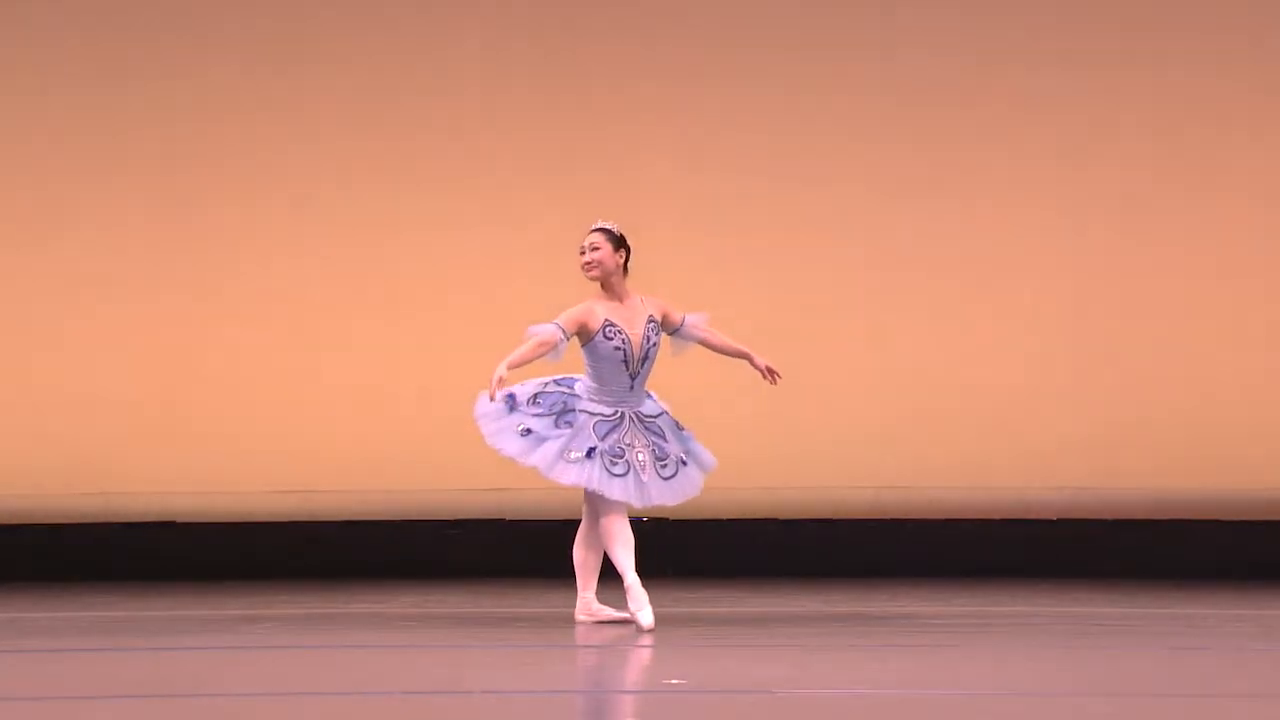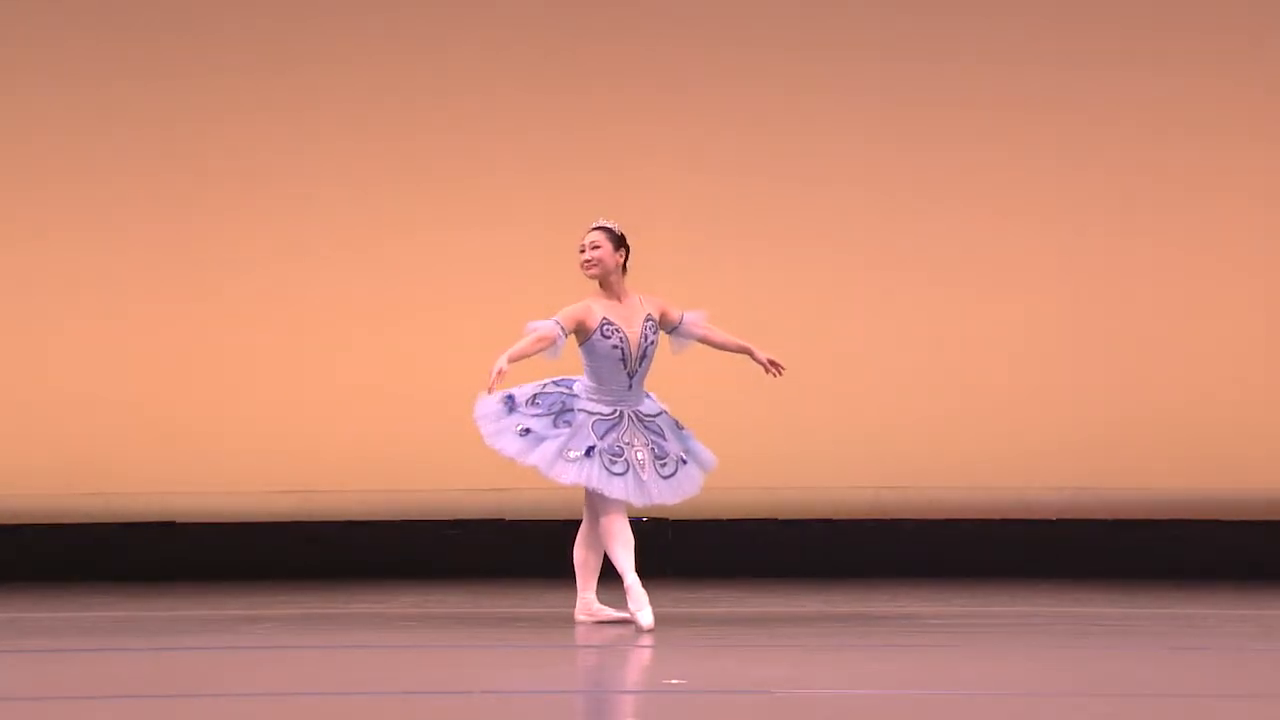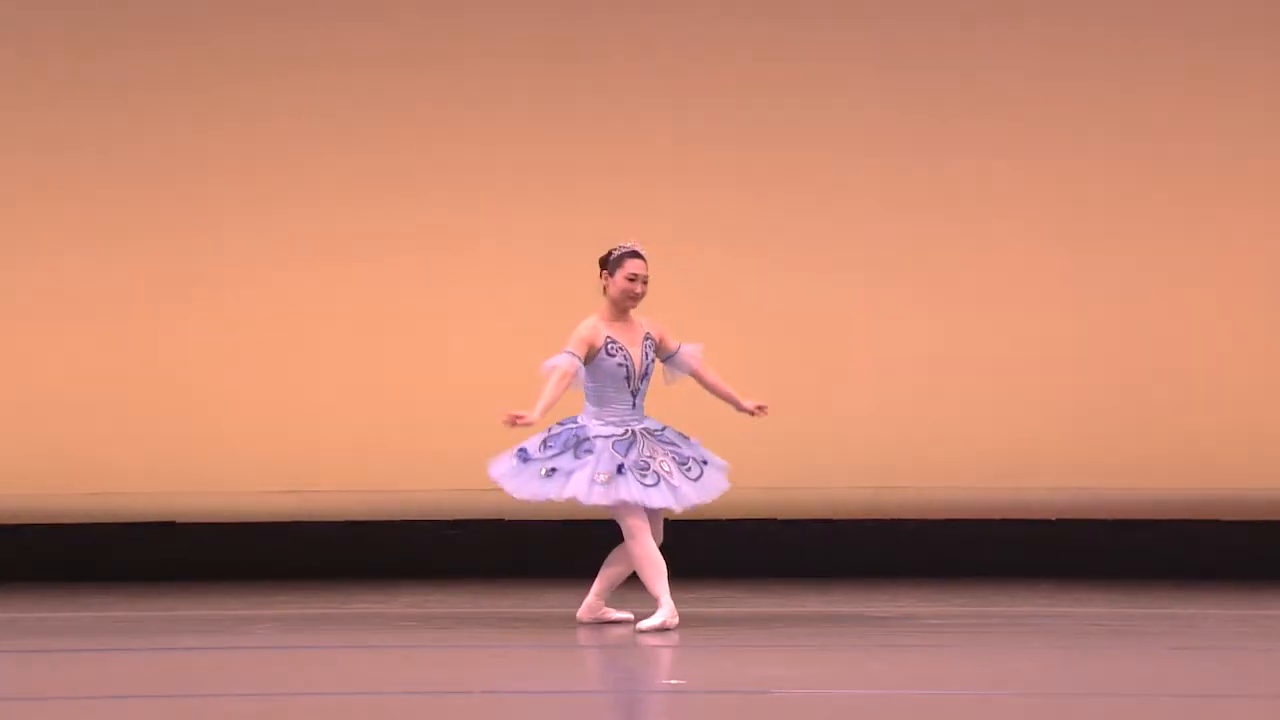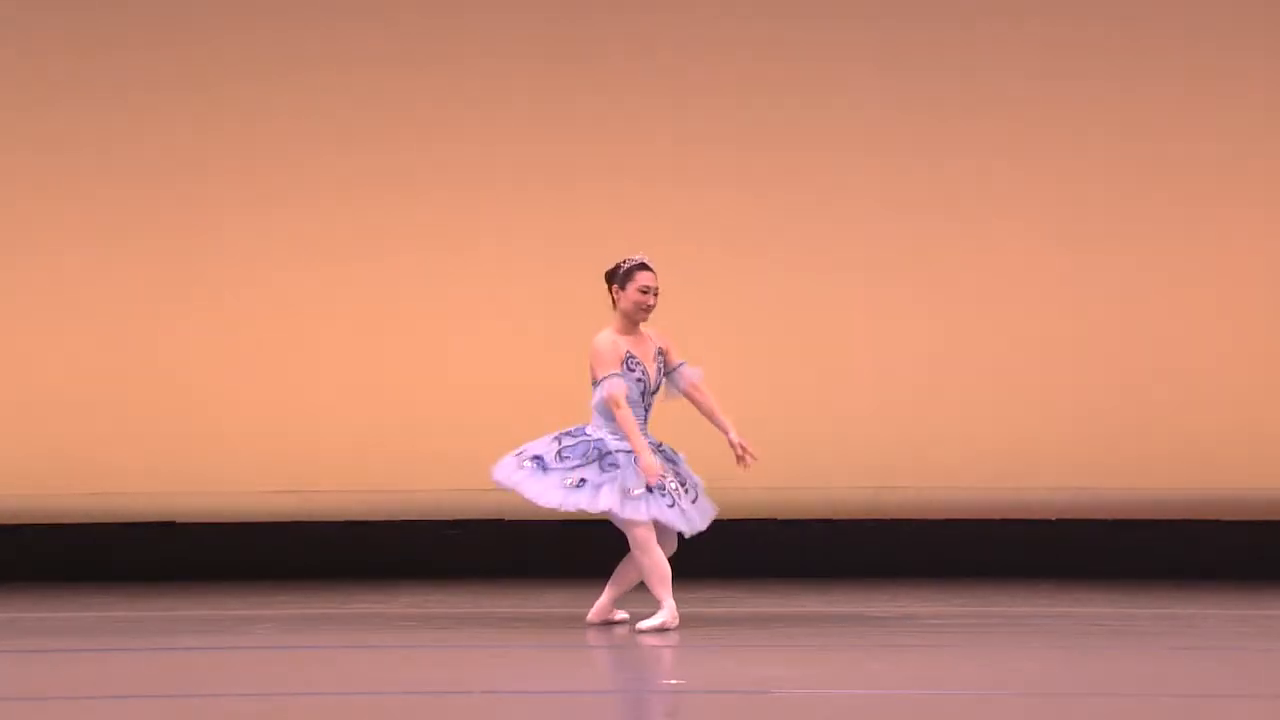
dt=0.4s
person 1, frame 1
left shoulder: (654, 307)
right shoulder: (587, 313)
left elbow: (701, 332)
right elbow: (544, 339)
left wrist: (751, 356)
right wrist: (506, 366)
left hip: (635, 420)
right hip: (593, 418)
left knee: (599, 511)
right knee: (611, 507)
left ankle: (587, 601)
person 1, frame 2
left shoulder: (652, 307)
right shoulder: (584, 312)
left elbow: (701, 330)
right elbow: (543, 335)
left wrist: (752, 351)
right wrist: (505, 359)
left hip: (634, 419)
right hip: (591, 418)
left knee: (600, 511)
right knee: (610, 509)
left ankle: (587, 602)
right ankle: (633, 587)
person 1, frame 3
left shoulder: (651, 331)
right shoulder: (589, 331)
left elbow: (694, 367)
right elbow: (562, 373)
left wrist: (740, 402)
right wrist: (536, 413)
left hip: (642, 439)
right hip: (599, 440)
left knee: (646, 531)
right knee: (636, 525)
left ankle: (593, 604)
right ankle: (666, 606)
person 1, frame 4
left shoulder: (658, 344)
right shoulder: (605, 344)
left elbow: (695, 389)
right elbow: (617, 402)
left wrist: (731, 433)
right wrist: (643, 453)
left hip: (639, 452)
right hip: (607, 453)
left knee: (665, 542)
right knee: (643, 535)
left ankle: (603, 606)
right ankle: (668, 607)
